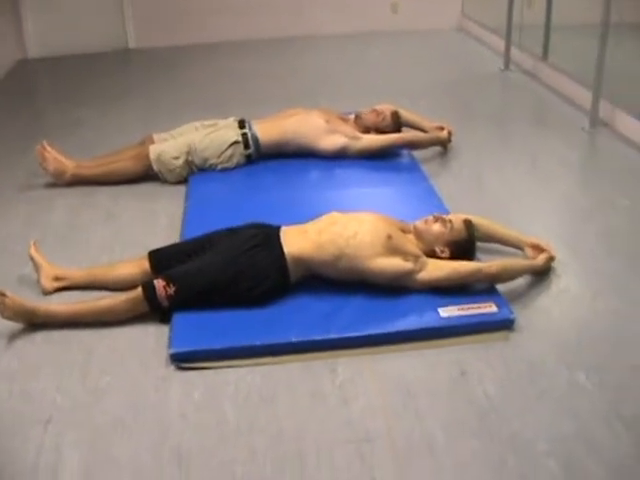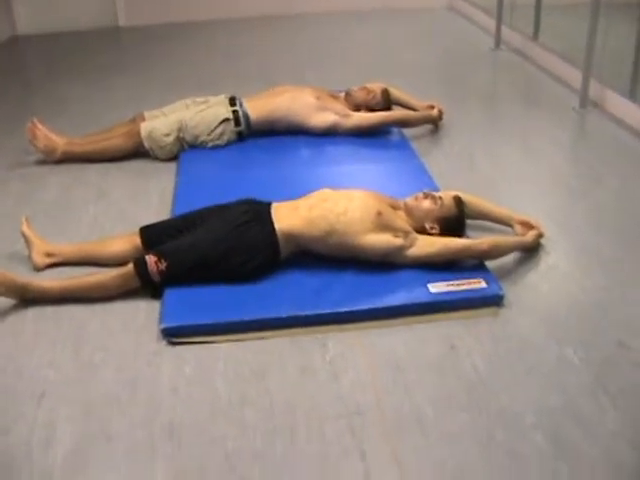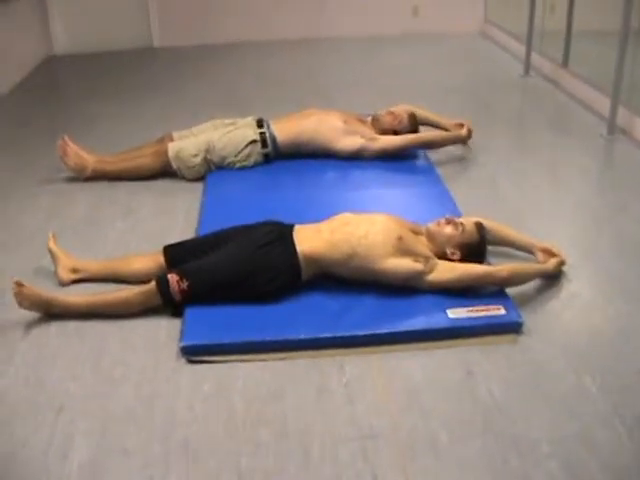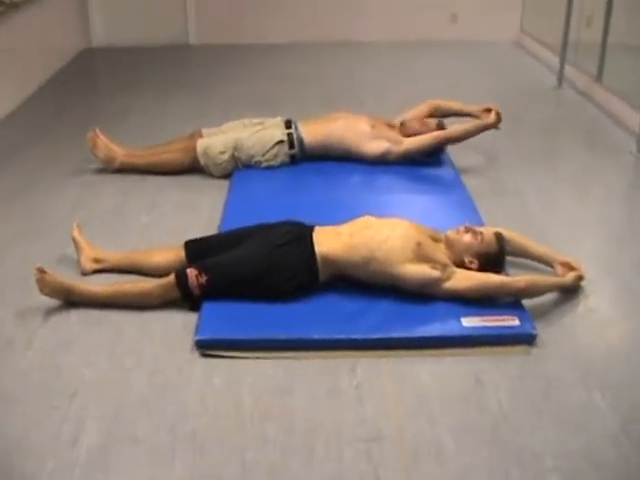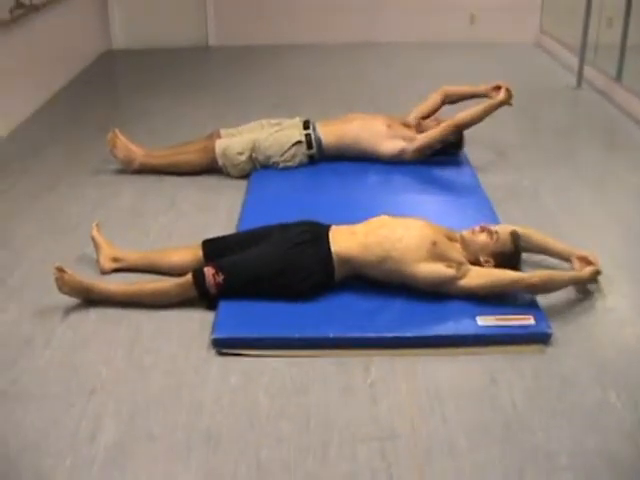
dt=0.3s
person 1, frame 1
left shoulder: (416, 266)
right shoulder: (402, 228)
left elbow: (483, 271)
right elbow: (469, 217)
left wrist: (531, 262)
right wrist: (526, 243)
left hip: (267, 269)
right hip: (268, 235)
left knee: (148, 296)
right knee: (151, 263)
left ankle: (45, 313)
right ankle: (59, 274)
person 1, frame 2
left shoulder: (406, 243)
right shoulder: (392, 204)
left elbow: (471, 247)
right elbow: (462, 194)
left wrist: (522, 240)
right wrist: (515, 219)
left hip: (259, 244)
right hip: (259, 210)
left knee: (143, 270)
right knee: (143, 240)
right ankle: (52, 251)
person 1, frame 3
left shoulder: (425, 268)
right shoulder: (417, 231)
left elbow: (491, 273)
right elbow: (481, 220)
left wrist: (543, 268)
right wrist: (537, 246)
left hip: (282, 266)
right hip: (281, 233)
left knee: (163, 290)
right knee: (165, 259)
left ankle: (60, 304)
right ankle: (77, 268)
person 1, frame 4
left shoulder: (442, 275)
right shoulder: (435, 238)
left elbow: (508, 284)
right elbow: (506, 232)
left wrist: (561, 282)
right wrist: (557, 261)
left hip: (300, 267)
right hip: (302, 234)
left knee: (181, 282)
right knee: (187, 254)
left ankle: (79, 291)
right ankle: (99, 258)
person 1, frame 5
left shoulder: (457, 274)
right shoulder: (453, 236)
left elbow: (522, 280)
right elbow: (517, 228)
left wrist: (576, 273)
right wrist: (572, 252)
left hip: (315, 266)
right hip: (317, 234)
left knee: (198, 283)
right knee: (204, 253)
left ankle: (98, 292)
right ankle: (117, 258)
person 2, frame 1
left shoulder: (351, 141)
right shoulder: (345, 118)
left elbow: (396, 138)
right elbow: (393, 106)
left wrist: (437, 138)
right wrist: (432, 127)
left hip: (239, 145)
right hip: (238, 126)
left knee: (150, 161)
right knee: (151, 142)
left ankle: (72, 173)
right ankle: (75, 165)
person 2, frame 2
left shoulder: (342, 118)
right shoulder: (336, 96)
left elbow: (386, 118)
right elbow: (386, 85)
left wrist: (428, 116)
right wrist: (421, 105)
left hip: (230, 123)
right hip: (227, 103)
left knee: (142, 137)
right knee: (141, 120)
left ankle: (63, 151)
right ankle: (67, 142)
person 2, frame 3
left shoulder: (369, 143)
right shoulder: (363, 120)
left elbow: (412, 139)
right elbow: (410, 107)
left wrist: (455, 136)
right wrist: (450, 123)
left hip: (258, 145)
right hip: (256, 126)
left knee: (171, 158)
right knee: (169, 140)
left ankle: (93, 168)
right ankle: (96, 160)
person 2, frame 4
left shoulder: (393, 148)
right shoulder: (391, 124)
left elbow: (441, 137)
right elbow: (434, 104)
left wrist: (484, 124)
right wrist: (478, 110)
left hip: (285, 145)
right hip: (284, 126)
left knee: (200, 154)
right knee: (199, 137)
left ankle: (121, 160)
right ankle: (125, 153)
person 2, frame 5
left shoulder: (411, 148)
right shoulder: (409, 124)
left elbow: (456, 124)
right elbow: (443, 94)
left wrist: (493, 103)
right wrist: (485, 90)
left hip: (304, 145)
right hip: (302, 127)
left knee: (217, 155)
right knee: (218, 137)
left ankle: (141, 160)
right ankle: (144, 155)
